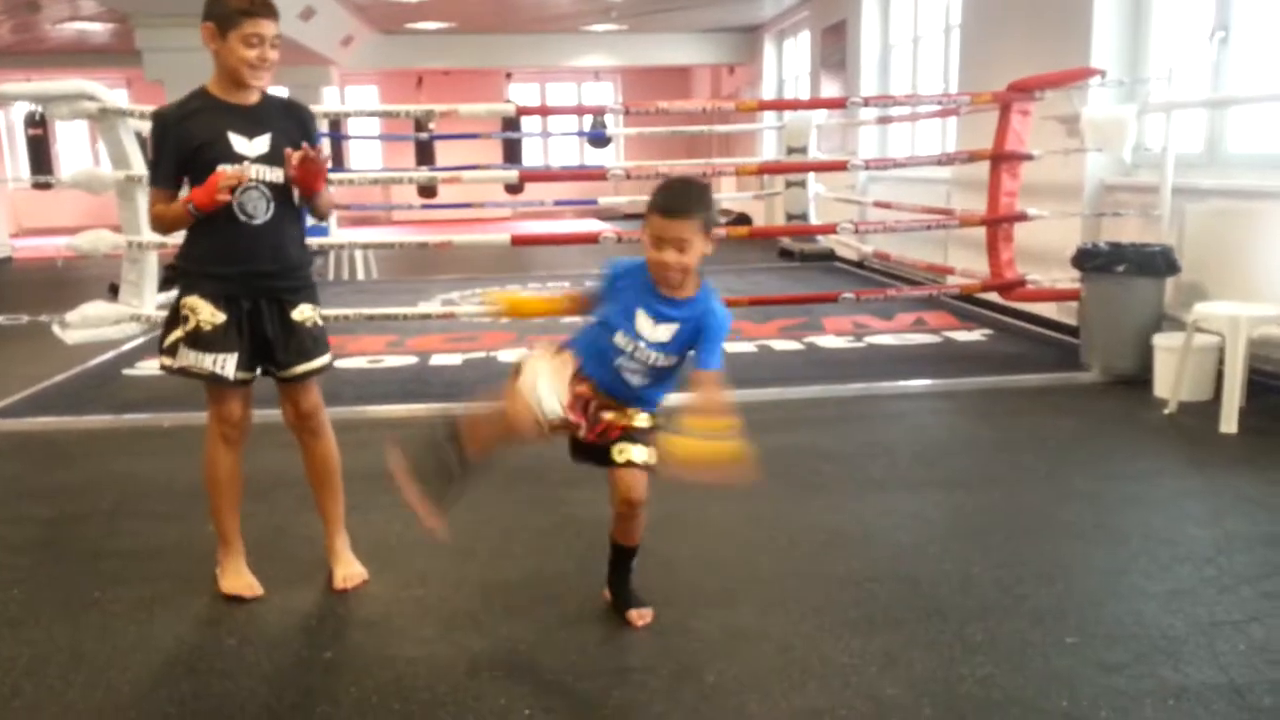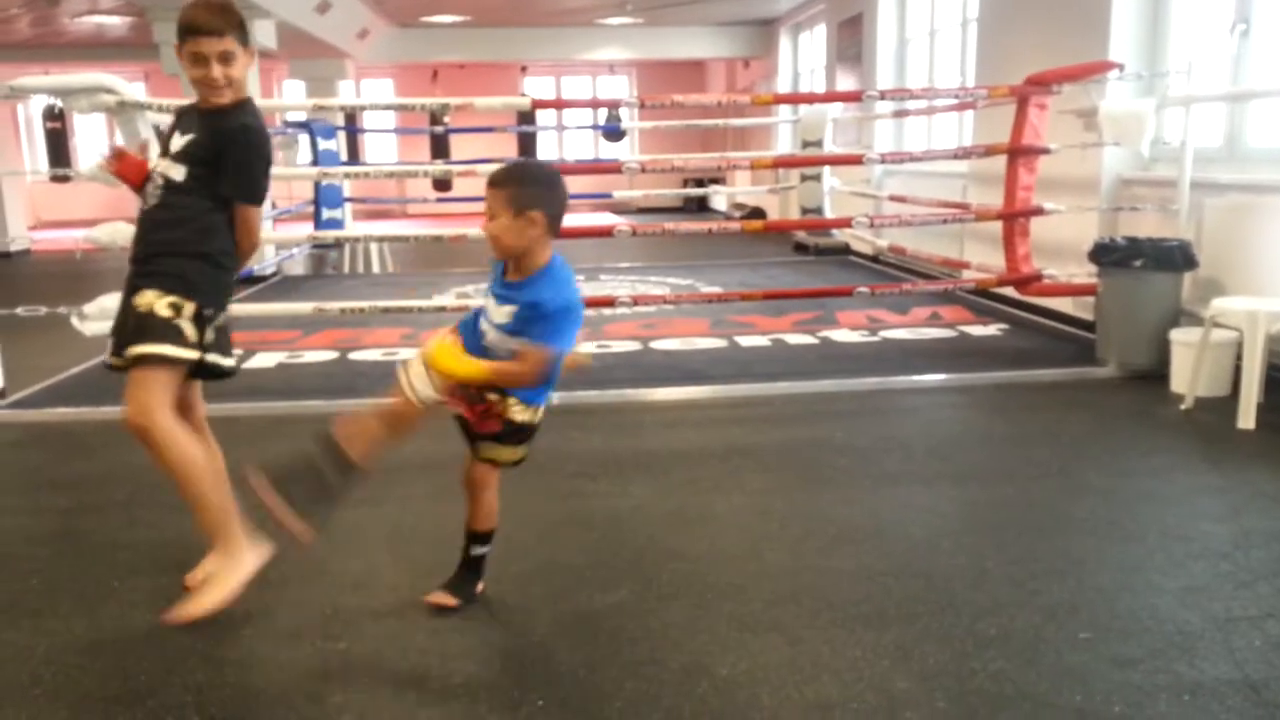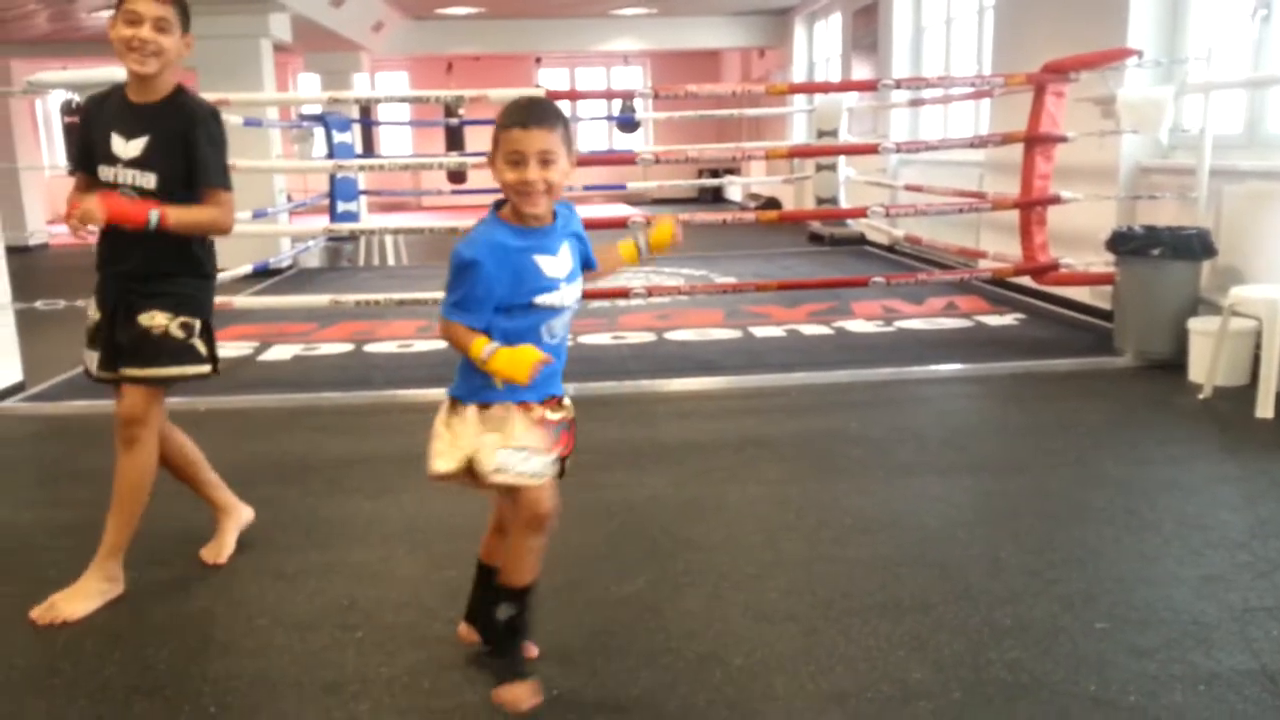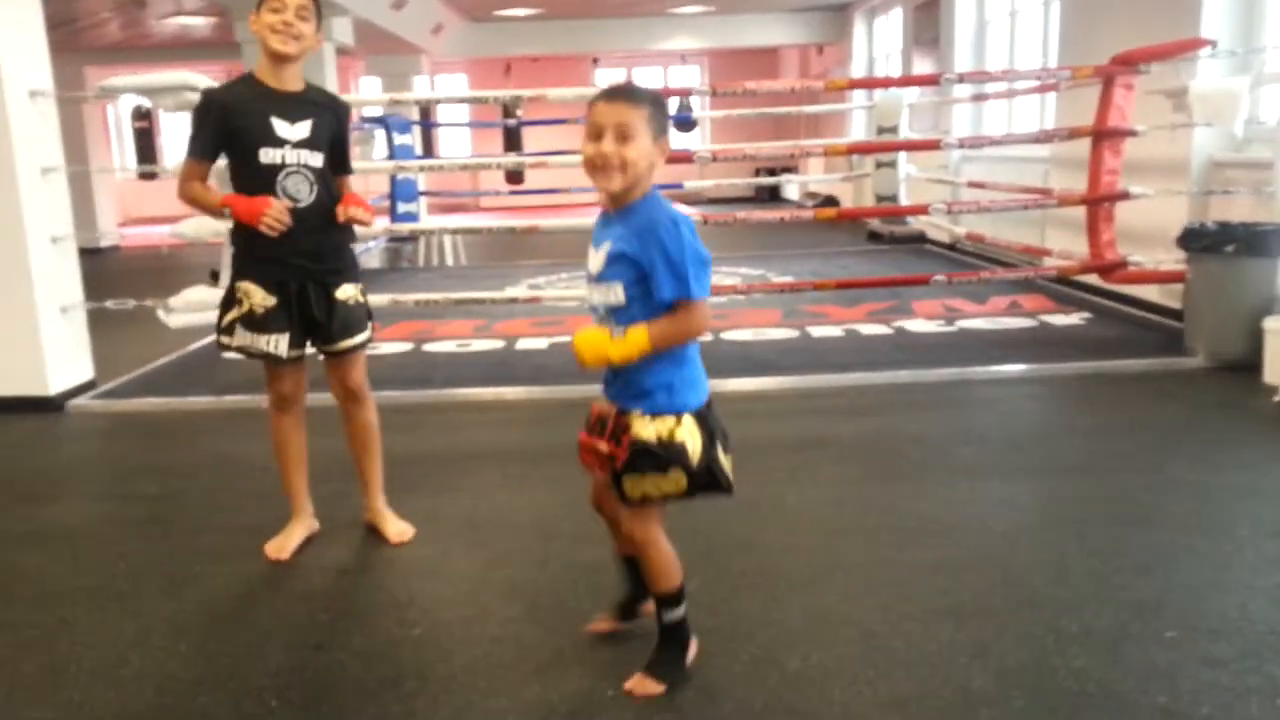
dt=0.7s
person 1, frame 1
left shoulder: (294, 117)
right shoulder: (179, 120)
left elbow: (321, 209)
right elbow: (159, 218)
left wrist: (313, 185)
right wrist: (201, 201)
left hip: (288, 287)
right hip: (215, 291)
left knee: (308, 413)
right knee: (227, 419)
left ankle: (338, 543)
right ankle: (232, 553)
person 1, frame 2
left shoulder: (241, 128)
right shoulder: (185, 115)
left elbow: (244, 232)
left wrist: (205, 283)
right wrist: (136, 176)
left hip: (184, 281)
right hip: (149, 278)
left knee: (147, 410)
right knee: (182, 413)
left ankle: (236, 545)
right ankle: (226, 540)
person 1, frame 3
left shoulder: (195, 117)
right shoulder: (98, 110)
left elbow: (220, 215)
right elbow: (81, 189)
left wrist: (138, 213)
right wrist: (79, 210)
left hip: (174, 286)
right hip: (116, 284)
left knee: (135, 420)
right knee: (149, 418)
left ankle: (103, 573)
right ankle: (230, 509)
person 1, frame 4
left shoulder: (331, 109)
right shoulder: (224, 102)
right elbow: (189, 186)
left wrist: (355, 205)
right wrist: (243, 207)
left hip: (332, 265)
right hip: (265, 271)
left knee: (353, 387)
right knee: (285, 394)
left ankle: (376, 504)
right ankle: (301, 514)
person 2, frame 1
left shoulder: (710, 316)
right shoulder: (630, 274)
left elbow: (709, 388)
right elbow: (588, 301)
left wrist: (716, 425)
right wrist: (523, 304)
left hip: (630, 407)
right hip: (579, 372)
left knee: (633, 494)
right knee: (523, 417)
left ankle: (620, 587)
right ankle: (431, 470)
person 2, frame 2
left shoulder: (558, 297)
right shoulder: (510, 263)
left elbow: (529, 371)
left wrist: (468, 370)
left hip: (512, 399)
right hip: (460, 358)
left knee: (482, 480)
right knee: (391, 416)
left ankle: (470, 576)
right ankle: (306, 488)
person 2, frame 3
left shoulder: (566, 221)
right shoulder: (482, 252)
right elbow: (456, 326)
left wrist: (643, 245)
right wrist: (496, 357)
left hip: (545, 398)
right hip: (498, 403)
left knee: (517, 514)
right knee: (528, 510)
left ankle: (483, 618)
right ankle: (508, 648)
person 2, frame 4
left shoulder: (664, 226)
right shoulder: (606, 223)
left elbow: (693, 317)
left wrist: (614, 347)
right wrist: (594, 340)
left hip: (665, 402)
right hip: (624, 398)
left knee: (641, 523)
right knee: (606, 497)
left ankle: (675, 642)
right ankle: (638, 595)
